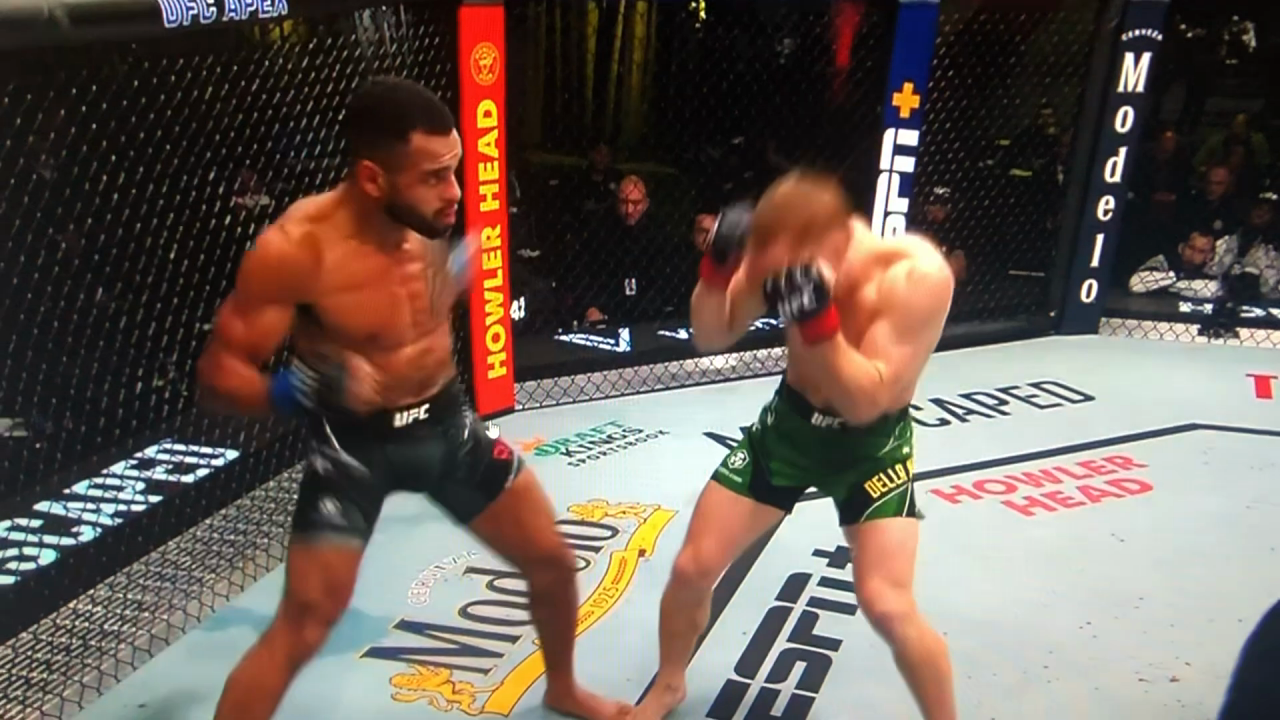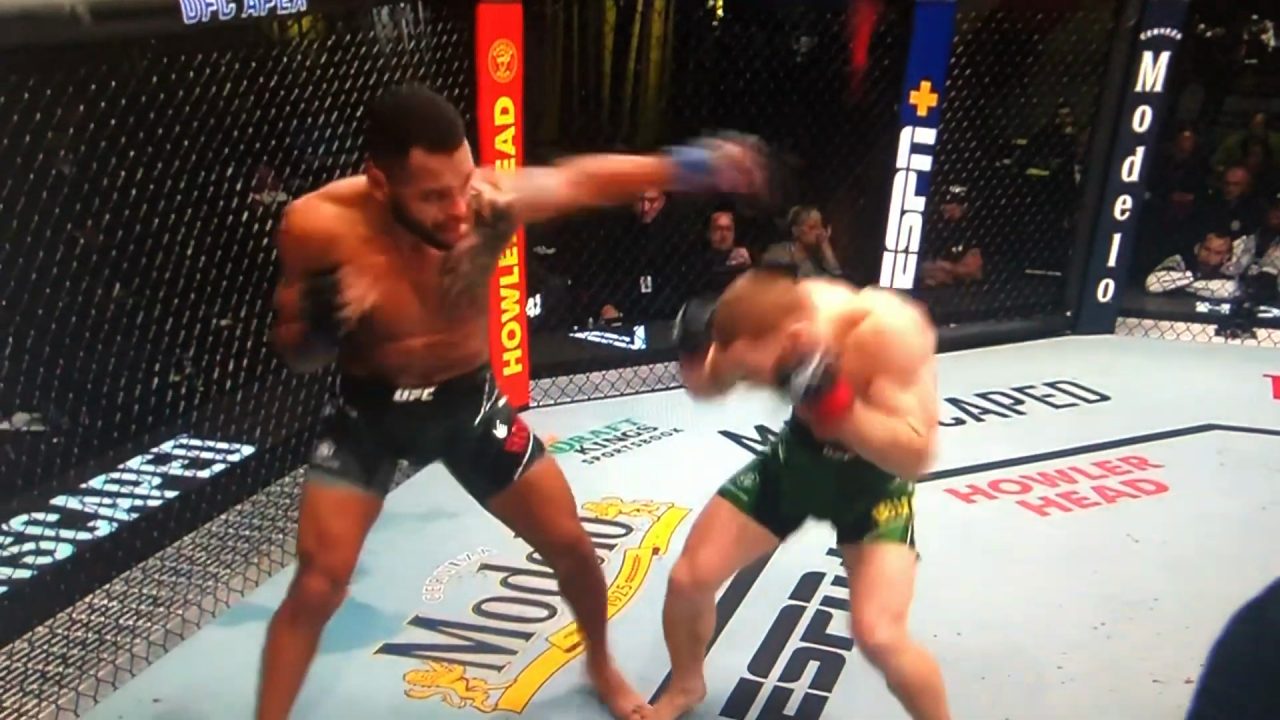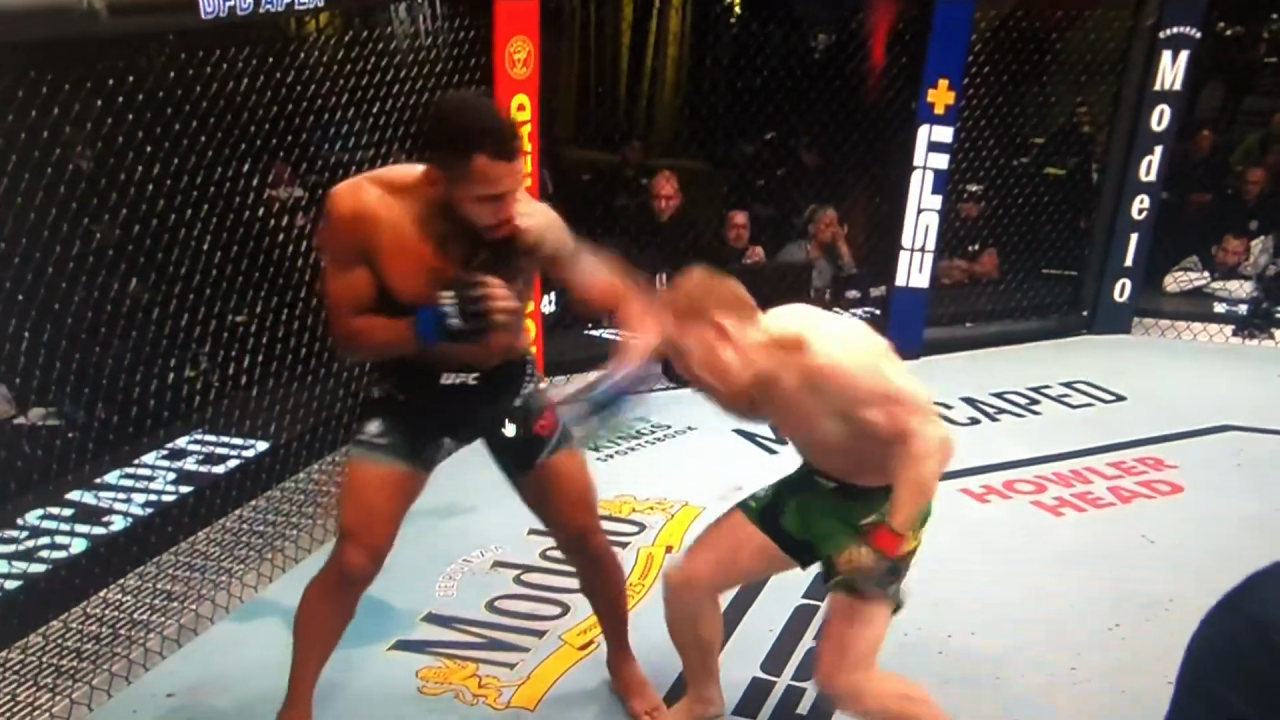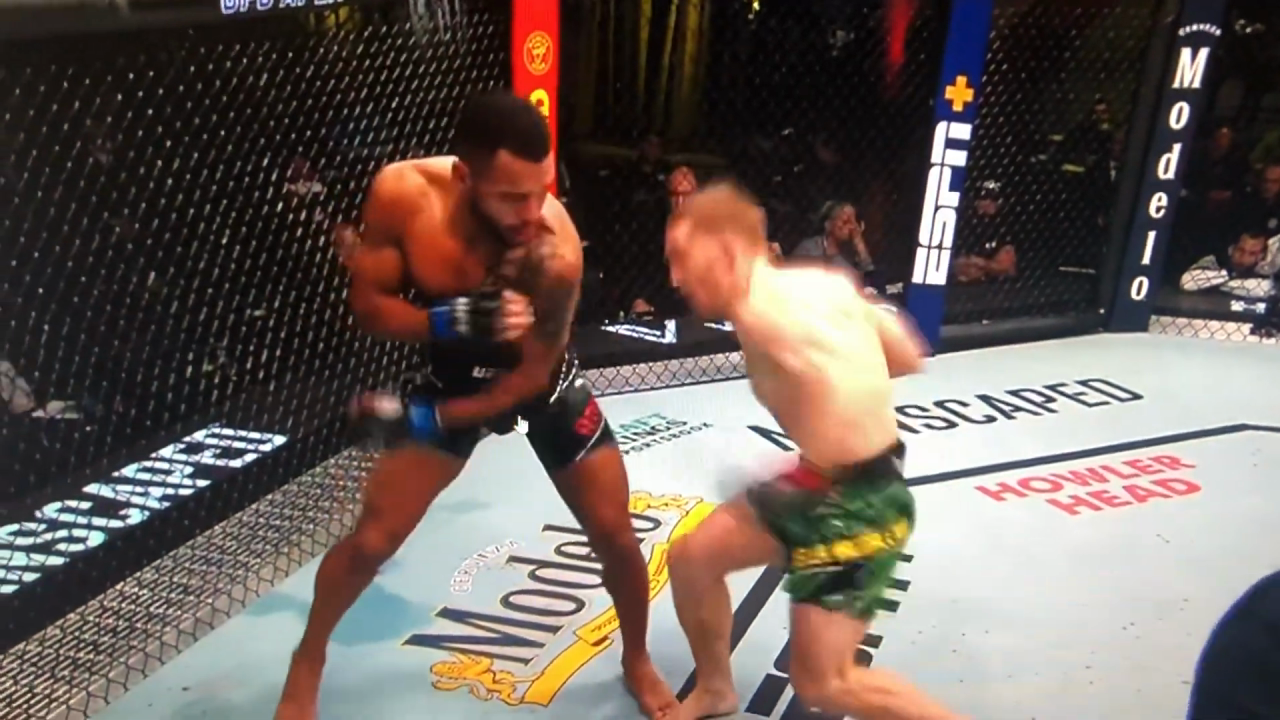
dt=0.2s
person 1, frame 1
left shoulder: (421, 221)
right shoulder: (293, 249)
right elbow: (220, 372)
left wrist: (449, 270)
right wrist: (301, 389)
left hip: (450, 427)
right hip: (354, 447)
left knee: (553, 561)
right knee: (300, 631)
person 1, frame 2
left shoulder: (487, 203)
right shoulder: (317, 225)
left elbow: (593, 177)
right elbow: (293, 352)
left wrist: (693, 164)
right wrist: (322, 325)
left hip: (468, 402)
right hip: (369, 412)
left knee: (568, 544)
right knee: (318, 588)
left ankle: (601, 665)
person 1, frame 3
left shoulder: (530, 228)
right shoulder: (359, 207)
left elbow: (627, 303)
right elbow: (351, 335)
left wrist: (630, 368)
right wrist: (439, 322)
left hip: (507, 385)
right hip: (411, 395)
left knee: (587, 540)
right knee: (354, 564)
left ankle: (621, 662)
person 1, frame 4
left shoulder: (552, 253)
right shoulder: (401, 191)
left elbow: (533, 377)
right elbow: (366, 304)
left wrist: (428, 420)
right wrist: (450, 321)
left hip: (539, 386)
right hip: (452, 376)
left knee: (615, 536)
right knee: (372, 541)
left ankle: (637, 660)
right ankle: (307, 661)
person 2, frame 1
left shoulder: (917, 274)
right shoulder: (782, 256)
left elbow: (864, 403)
right elbow: (711, 338)
left wrist: (817, 322)
right wrist: (717, 269)
left hip: (872, 441)
right hip: (789, 420)
left knee: (887, 605)
right knee: (693, 565)
person 2, frame 2
left shoulder: (891, 330)
right shoulder: (772, 314)
left elbow: (913, 453)
right elbow: (705, 387)
left wrist: (830, 401)
right wrist: (694, 352)
left hip: (874, 477)
right hip: (800, 452)
left knee: (880, 635)
right knee: (688, 579)
person 2, frame 3
left shoulder: (821, 356)
right shoulder: (757, 342)
left elbow: (930, 439)
left wrist: (890, 542)
right wrist: (686, 361)
left hip: (875, 510)
right hip: (814, 489)
left knee: (842, 680)
right knee: (684, 583)
person 2, frame 4
left shoulder: (760, 308)
right shoulder: (815, 283)
left elbow: (848, 394)
right elbow: (910, 357)
left wrist: (796, 480)
left hip: (857, 499)
right hip: (832, 483)
right knee: (690, 559)
